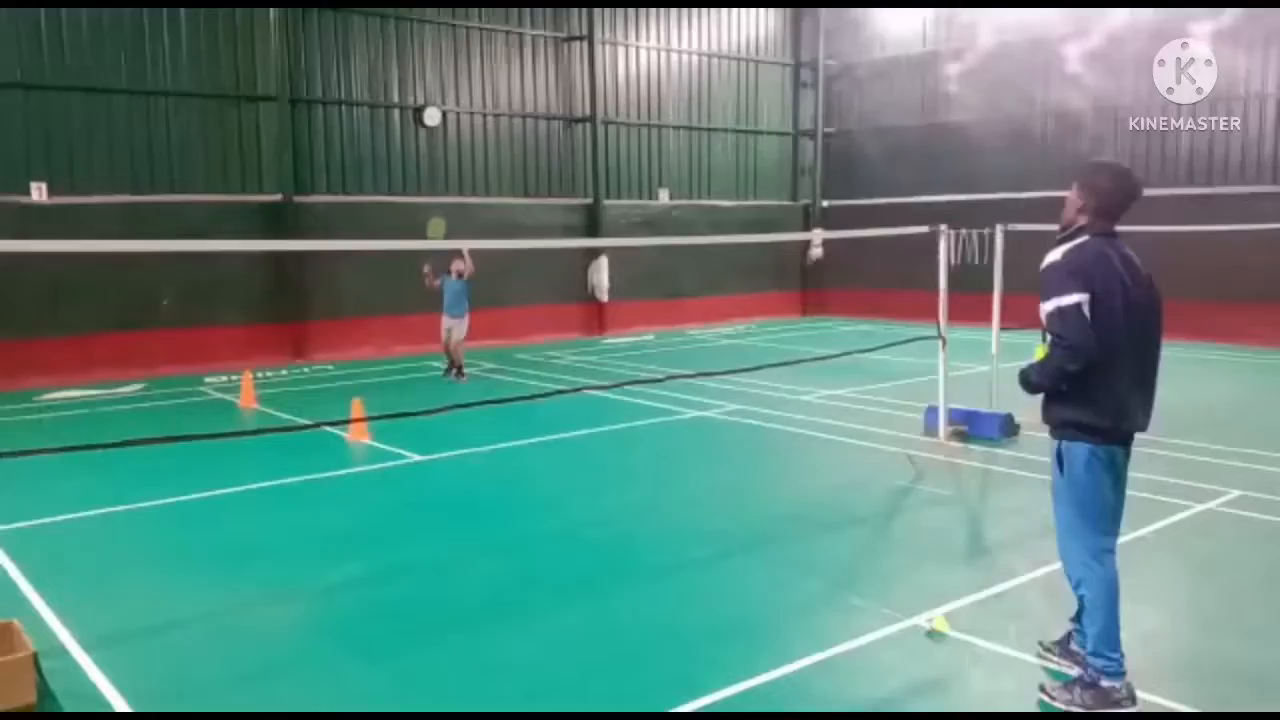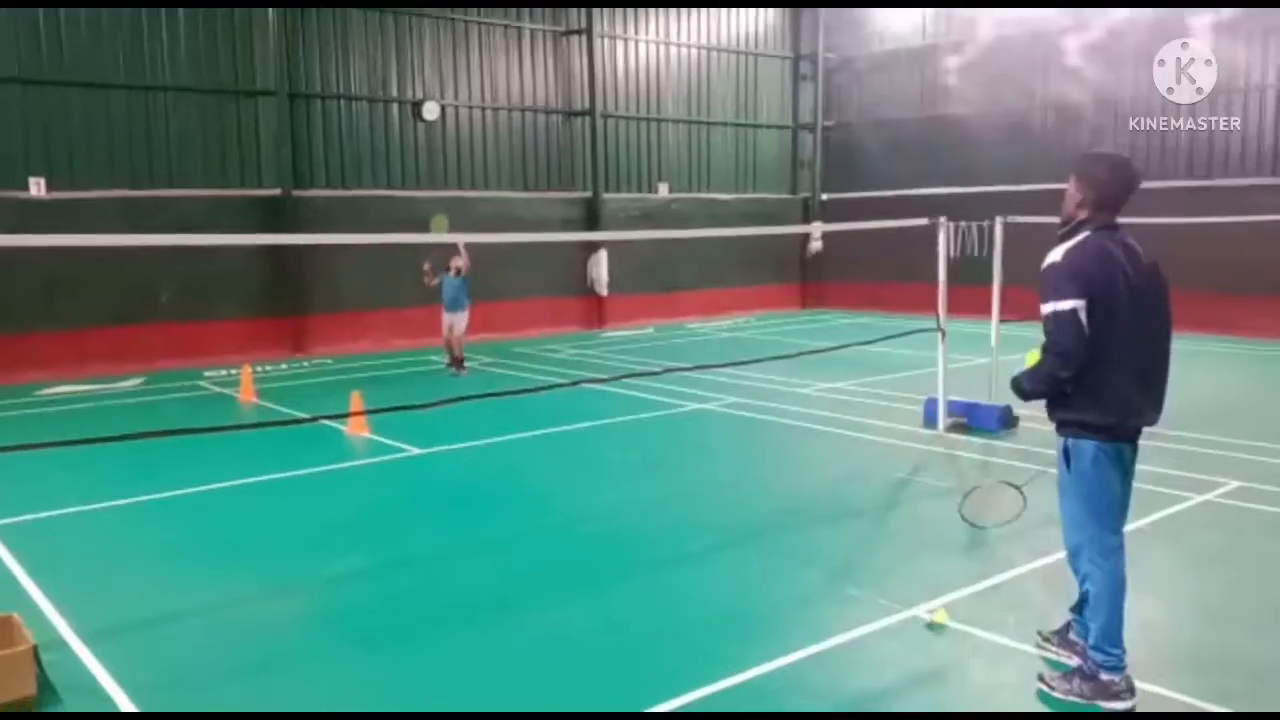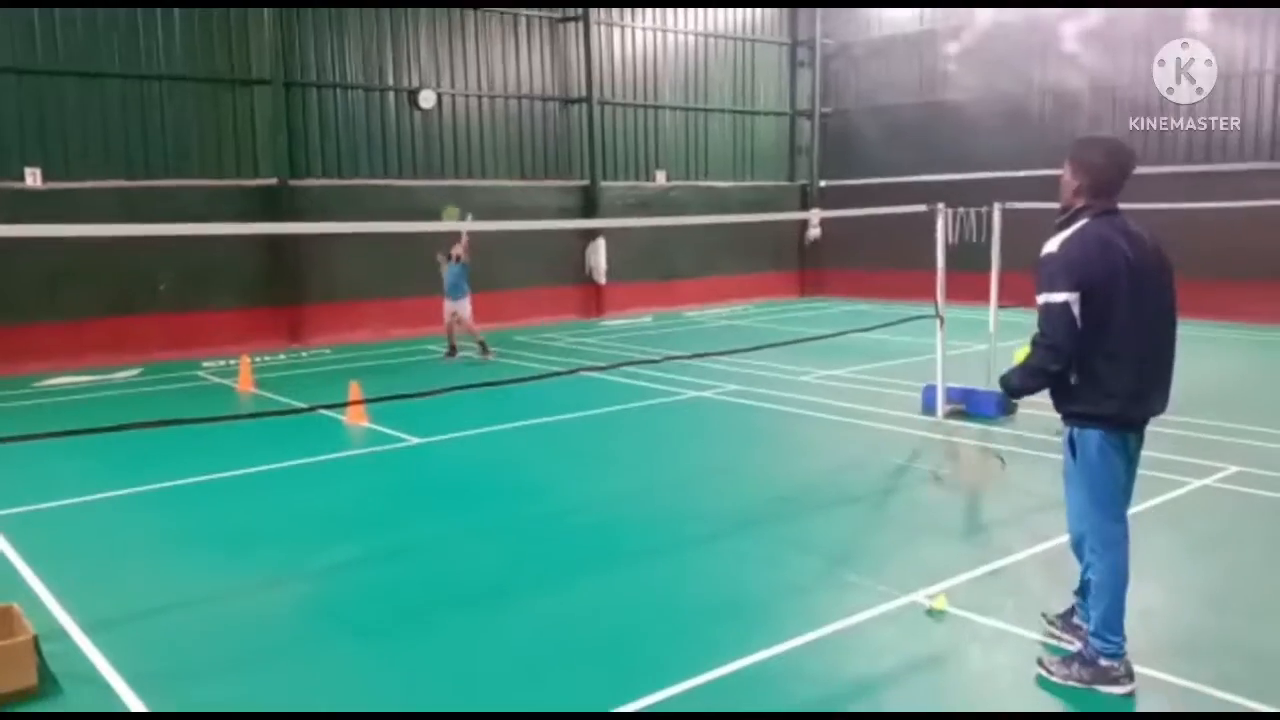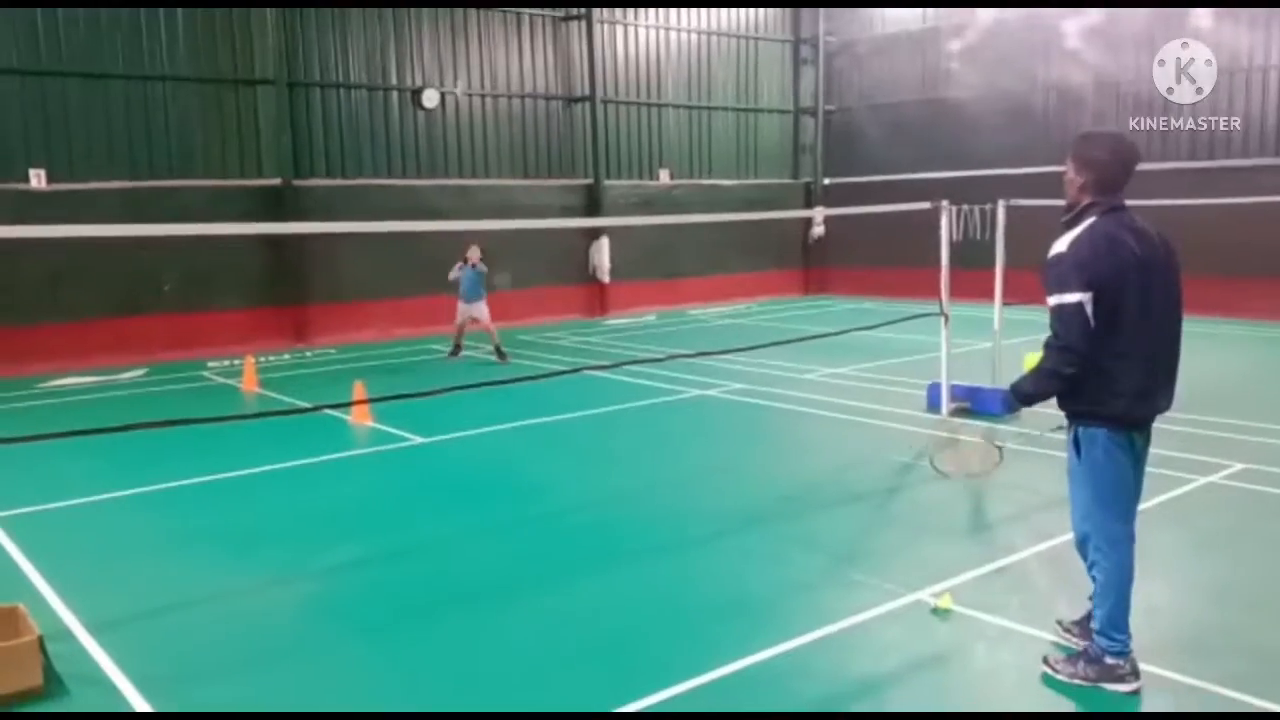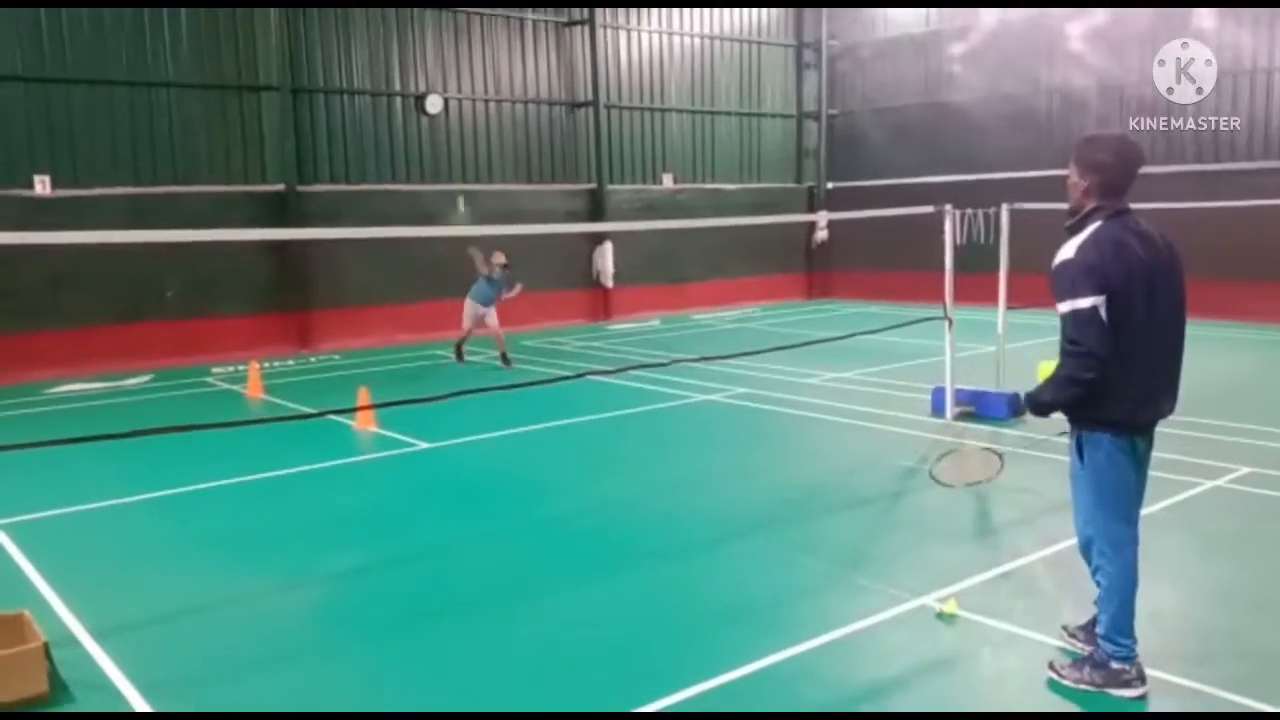
dt=0.2s
person 1, frame 1
left shoulder: (1067, 262)
right shoulder: (1132, 267)
left elbow: (1073, 349)
right elbow: (1135, 348)
left wrist: (1032, 376)
left hip: (1083, 427)
right hip: (1119, 423)
left knee: (1087, 546)
right knee: (1094, 540)
left ankle: (1107, 679)
right ankle: (1085, 641)
person 1, frame 2
left shoulder: (1069, 261)
right shoulder: (1139, 259)
left elbow: (1064, 353)
right elbow: (1146, 343)
left wrist: (1026, 383)
left hip: (1089, 424)
right hip: (1127, 417)
left knee: (1093, 541)
right knee: (1097, 536)
left ankle: (1106, 672)
right ankle: (1084, 631)
person 1, frame 3
left shoulder: (1067, 250)
right shoulder: (1144, 245)
left elbow: (1056, 346)
right elbow: (1153, 330)
left wrist: (1014, 381)
left hip: (1094, 412)
right hip: (1135, 404)
left knee: (1096, 530)
right knee: (1103, 525)
left ankle: (1106, 658)
right ankle: (1087, 616)
person 1, frame 4
left shoulder: (1075, 249)
right shoulder: (1152, 240)
left elbow: (1070, 348)
right elbow: (1157, 327)
left wrist: (1026, 389)
left hip: (1100, 412)
right hip: (1141, 404)
left knee: (1100, 529)
right knee: (1113, 524)
left ankle: (1111, 655)
right ankle: (1101, 620)
person 1, frame 5
left shoulder: (1081, 255)
right shoulder: (1155, 243)
left elbow: (1085, 354)
right elbow: (1159, 332)
left wrist: (1042, 398)
left hip: (1104, 417)
right hip: (1143, 409)
left knee: (1104, 534)
right knee: (1116, 529)
left ankle: (1116, 661)
right ankle: (1106, 626)
